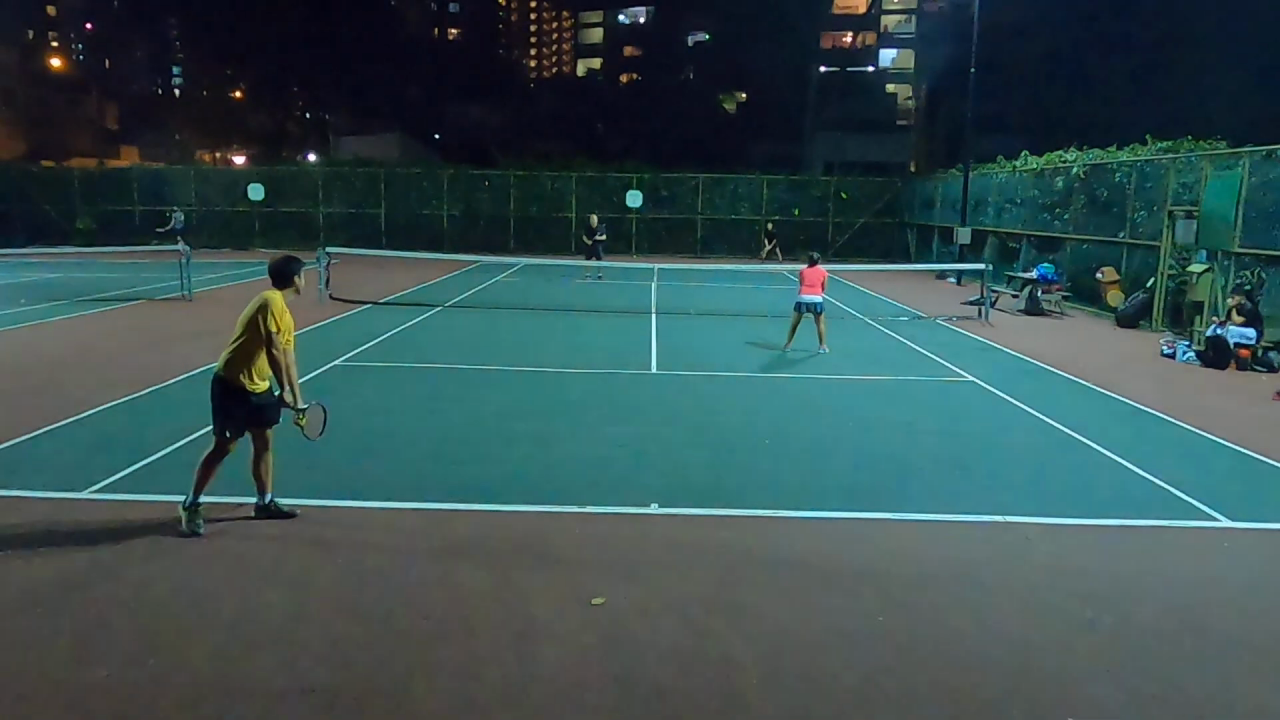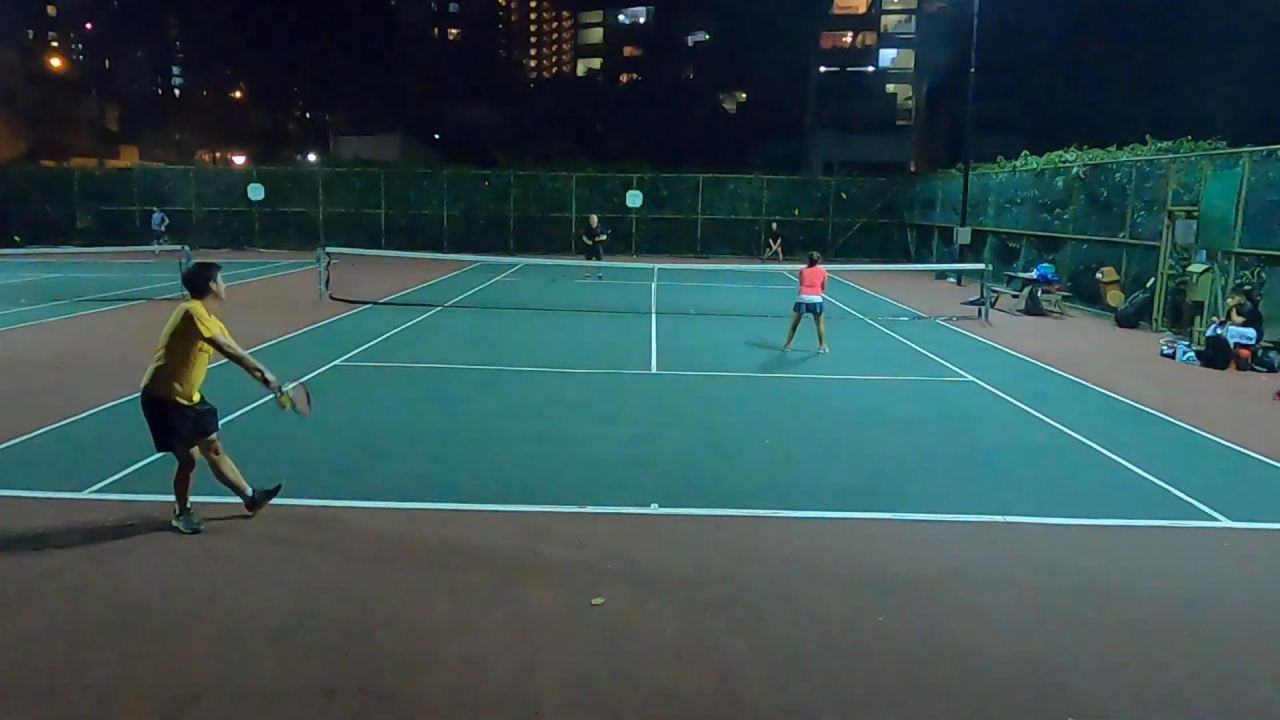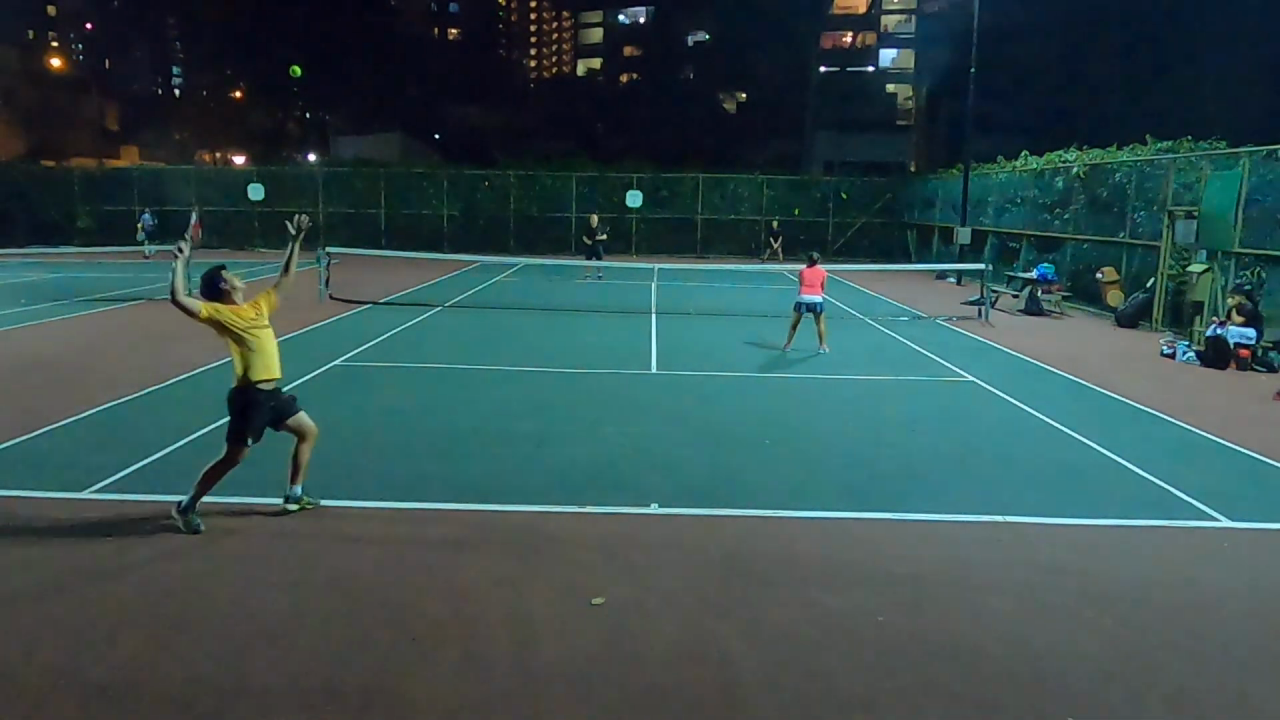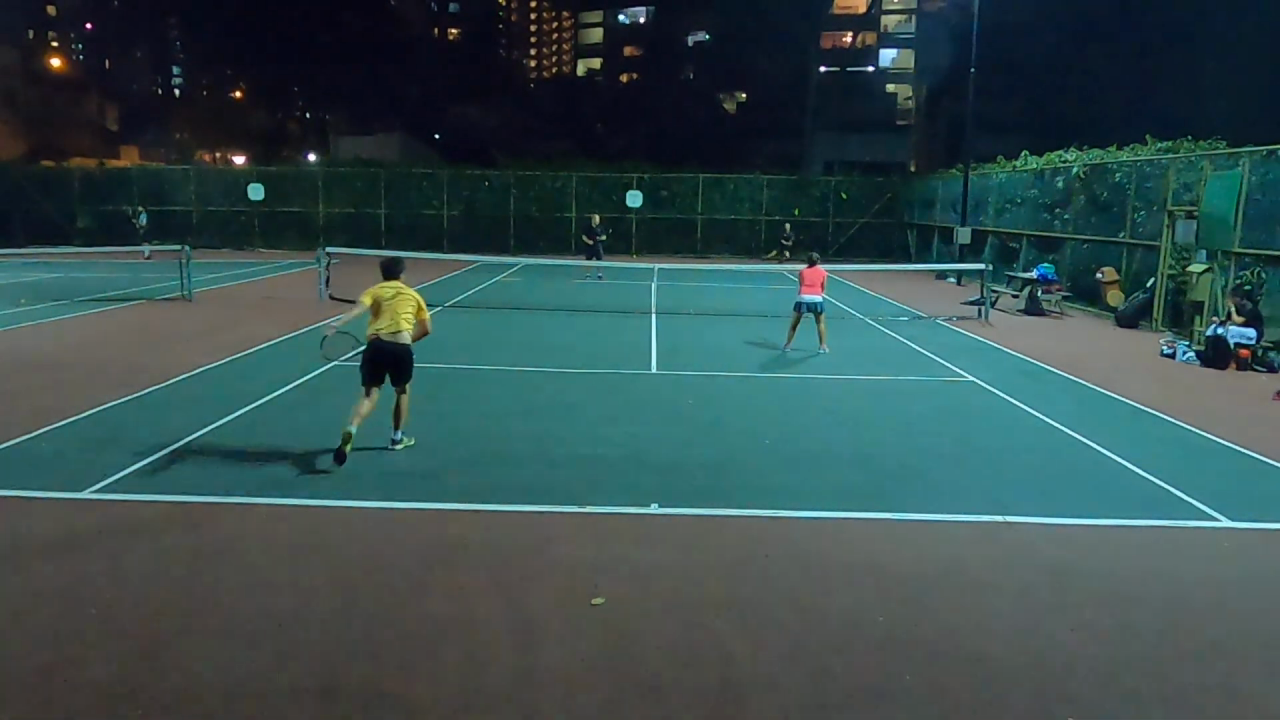
dt=1s
person 1, frame 1
left shoulder: (285, 315)
right shoulder: (271, 302)
left elbow: (288, 357)
right elbow: (273, 350)
left wrist: (296, 396)
right wrist: (284, 390)
left hip: (258, 386)
right hip: (232, 384)
left knee: (264, 443)
right knee: (223, 447)
left ankle: (265, 503)
right ankle: (191, 505)
person 1, frame 2
left shoulder: (213, 323)
right shoulder: (192, 312)
left elbow: (234, 353)
right elbow: (228, 350)
left wrist: (262, 374)
right wrist: (263, 372)
left hip: (189, 398)
right hip: (162, 398)
left knee: (214, 449)
right knee: (189, 458)
left ankle: (251, 497)
right ankle: (182, 512)
person 1, frame 3
left shoulder: (259, 306)
right shoulder: (218, 313)
left elbow: (286, 276)
right elbow: (178, 299)
left wrist: (296, 240)
right wrist: (180, 261)
left hip: (271, 391)
right hip: (250, 394)
left knee: (309, 432)
right knee: (234, 456)
left ankle: (294, 495)
right ankle: (187, 507)
person 1, frame 4
left shoulder: (374, 291)
right shoulder: (413, 295)
left elbow: (359, 308)
right elbow: (426, 329)
left wrist: (338, 323)
left hip: (376, 346)
right hip: (400, 347)
left knee: (368, 397)
right knee: (402, 391)
left ankle: (350, 432)
right ankle: (397, 438)
